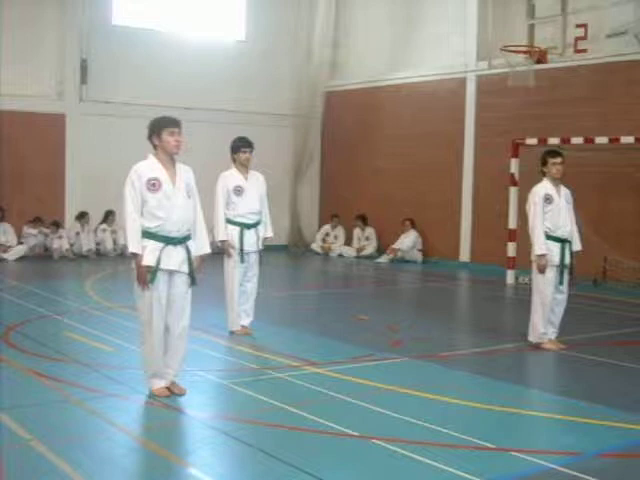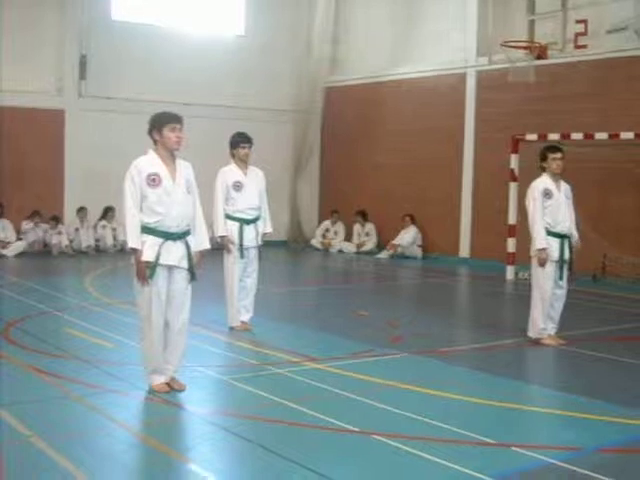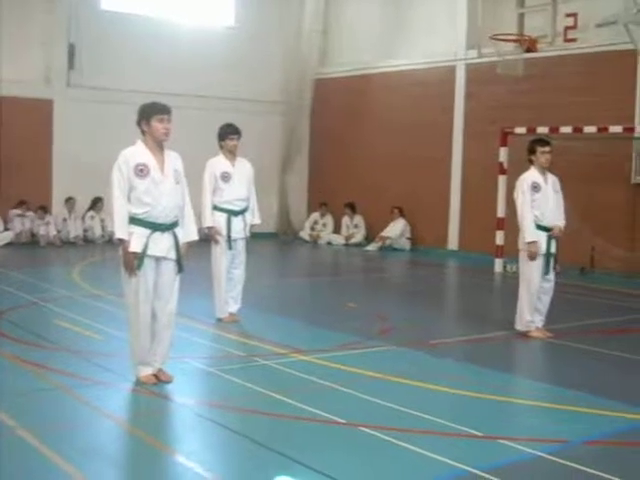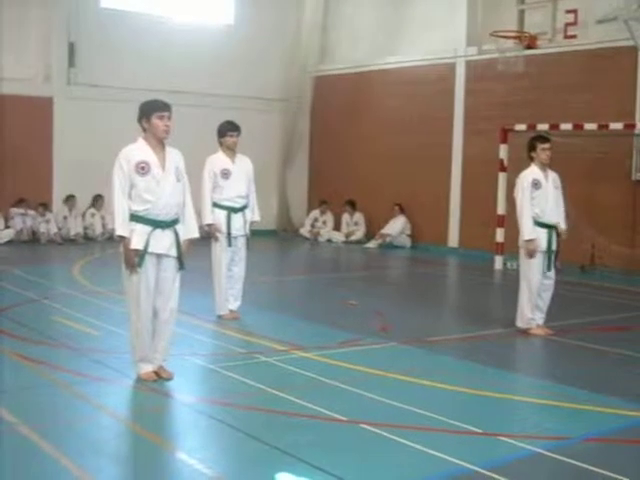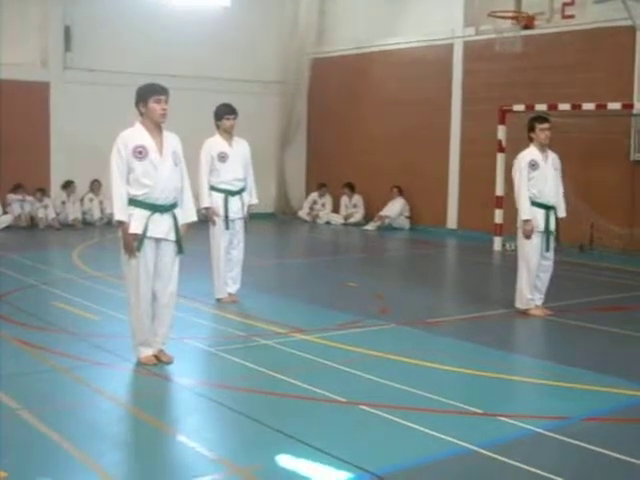
dt=0.4s
person 1, frame 1
left shoulder: (186, 173)
right shoulder: (141, 171)
left elbow: (196, 213)
right elbow: (132, 215)
left wrist: (198, 253)
right wrist: (139, 257)
left hip: (182, 253)
right hip: (154, 253)
left knee: (179, 319)
right knee: (154, 319)
left ankle: (170, 375)
right ankle: (156, 378)
person 1, frame 2
left shoulder: (186, 168)
right shoulder: (140, 166)
left elbow: (195, 209)
right elbow: (132, 210)
left wrist: (197, 249)
right wrist: (138, 253)
left hip: (182, 248)
right hip: (153, 248)
left knee: (179, 315)
right knee: (154, 314)
left ankle: (170, 372)
right ankle: (156, 374)
person 1, frame 3
left shoulder: (175, 159)
right shoulder: (128, 157)
left elbow: (183, 200)
right elbow: (120, 201)
left wrist: (185, 240)
right wrist: (125, 244)
left hip: (169, 240)
right hip: (140, 239)
left knee: (166, 306)
right knee: (141, 306)
left ankle: (157, 362)
right ankle: (143, 365)
person 1, frame 4
left shoulder: (176, 156)
right shoulder: (129, 154)
left elbow: (185, 197)
right elbow: (121, 198)
left wrist: (186, 237)
right wrist: (126, 241)
left hip: (170, 237)
right hip: (142, 236)
left knee: (167, 303)
right knee: (142, 303)
left ankle: (158, 360)
right ankle: (144, 363)
person 1, frame 5
left shoulder: (173, 140)
right shoulder: (127, 139)
left elbow: (182, 181)
right elbow: (118, 183)
left wrist: (184, 221)
right wrist: (124, 226)
left hip: (169, 221)
right hip: (140, 221)
left knee: (167, 287)
right knee: (141, 287)
left ankle: (158, 343)
right ankle: (144, 346)
person 2, frame 1
left shoulder: (566, 193)
right shoulder: (539, 191)
left elbow: (571, 222)
right elbow: (536, 224)
left wrist: (575, 249)
right wrist: (540, 253)
left hip: (563, 249)
right hip: (547, 249)
left knee: (560, 294)
right knee: (544, 294)
left ankle: (551, 335)
right ankle: (540, 336)
person 2, frame 2
left shoulder: (566, 188)
right shoulder: (538, 186)
left elbow: (570, 217)
right elbow: (535, 218)
left wrist: (574, 237)
right wrist: (541, 247)
left hip: (562, 244)
right hip: (547, 243)
left knee: (559, 290)
right knee: (544, 289)
left ankle: (550, 331)
right ankle: (540, 332)
person 2, frame 3
left shoulder: (554, 180)
right shoulder: (526, 180)
left elbow: (559, 208)
right elbow: (524, 212)
left wrist: (560, 226)
right wrist: (531, 240)
left hip: (550, 238)
right hip: (534, 237)
left knee: (547, 283)
right knee: (531, 282)
left ankle: (538, 323)
right ankle: (527, 324)
person 2, frame 4
left shoulder: (554, 177)
right shoulder: (526, 177)
left elbow: (559, 206)
right elbow: (523, 210)
left wrist: (562, 226)
right wrist: (529, 238)
left hip: (550, 235)
right hip: (534, 234)
left knee: (547, 280)
right knee: (532, 279)
left ankle: (538, 320)
right ankle: (528, 322)
person 2, frame 5
left shoulder: (554, 158)
right shoulder: (524, 158)
left elbow: (558, 189)
right elbow: (521, 190)
left wrist: (559, 215)
right wrist: (526, 219)
left hip: (548, 215)
right hip: (533, 215)
left knee: (546, 261)
right knee: (530, 260)
left ankle: (537, 301)
right ankle: (527, 302)
person 3, frame 1
left shoulder: (259, 178)
right shoulder: (225, 178)
left elbow: (264, 207)
right elbow: (219, 209)
left wrist: (266, 233)
right wrist: (223, 238)
left hip: (253, 234)
right hip: (235, 234)
left knee: (251, 280)
right knee: (235, 280)
left ankle: (246, 321)
right ankle: (235, 324)
person 3, frame 2
left shoulder: (258, 174)
right shoulder: (225, 173)
left elbow: (263, 203)
right elbow: (219, 204)
left wrist: (265, 229)
right wrist: (222, 234)
left hip: (253, 229)
right hip: (234, 229)
left knee: (250, 276)
right knee: (234, 276)
left ankle: (245, 317)
right ankle: (235, 320)
person 3, frame 3
left shoulder: (246, 165)
right shoulder: (213, 164)
left elbow: (251, 194)
right elbow: (207, 195)
left wrist: (253, 220)
right wrist: (209, 225)
left hip: (240, 221)
right hip: (222, 220)
left knee: (238, 267)
right knee: (222, 267)
left ankle: (233, 308)
right ankle: (223, 311)
person 3, frame 4
left shoulder: (246, 162)
right shoulder: (213, 161)
left elbow: (251, 191)
right elbow: (206, 192)
left wrist: (252, 218)
right wrist: (209, 222)
left hip: (241, 217)
right hip: (221, 216)
left knee: (238, 264)
right knee: (222, 264)
left ankle: (233, 305)
right ankle: (223, 308)
person 3, frame 5
left shoulder: (243, 145)
right shoulder: (210, 144)
left elbow: (248, 174)
right elbow: (203, 176)
left wrist: (251, 201)
right wrist: (207, 205)
left hip: (238, 200)
right hip: (219, 200)
left knee: (237, 248)
right knee: (220, 248)
left ankle: (232, 289)
right ankle: (222, 291)
